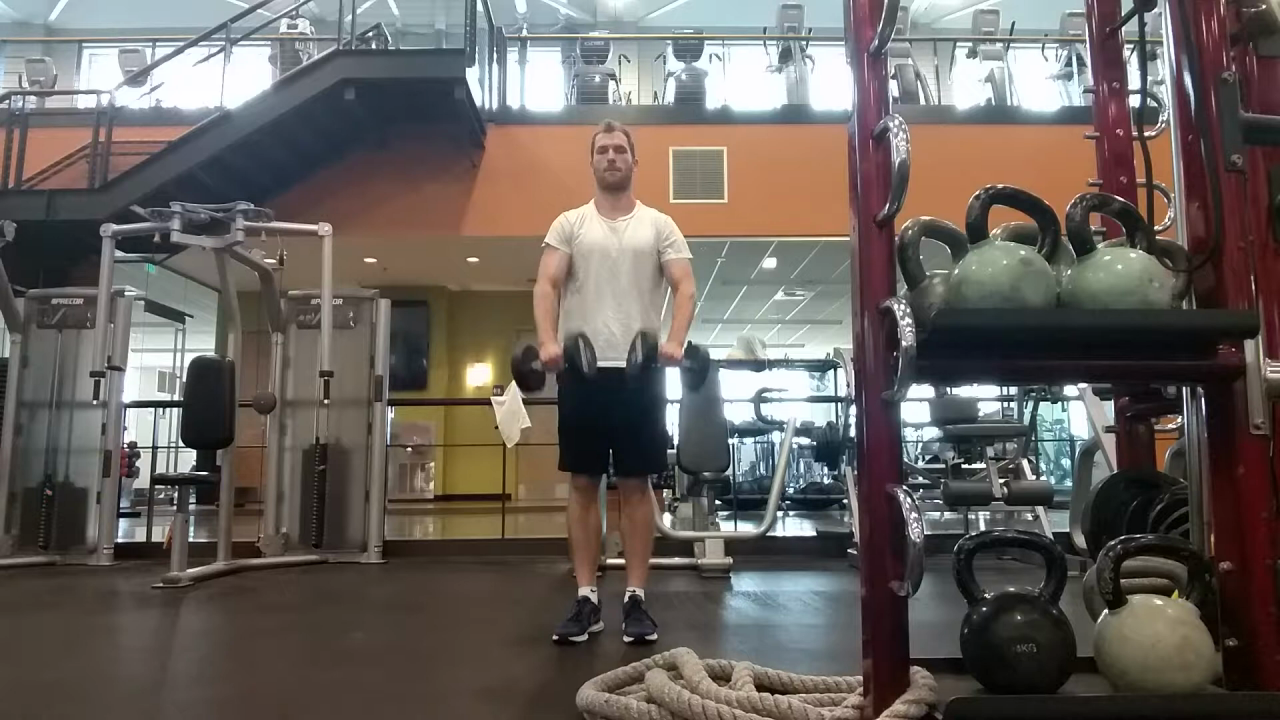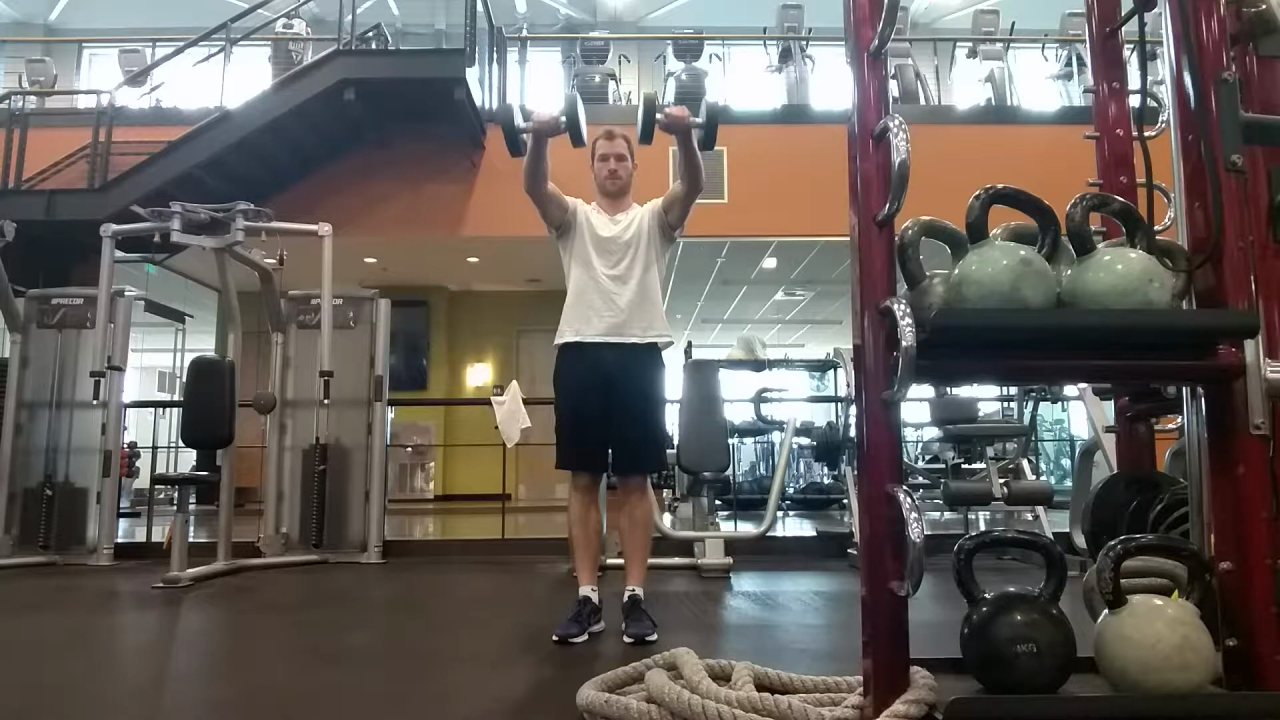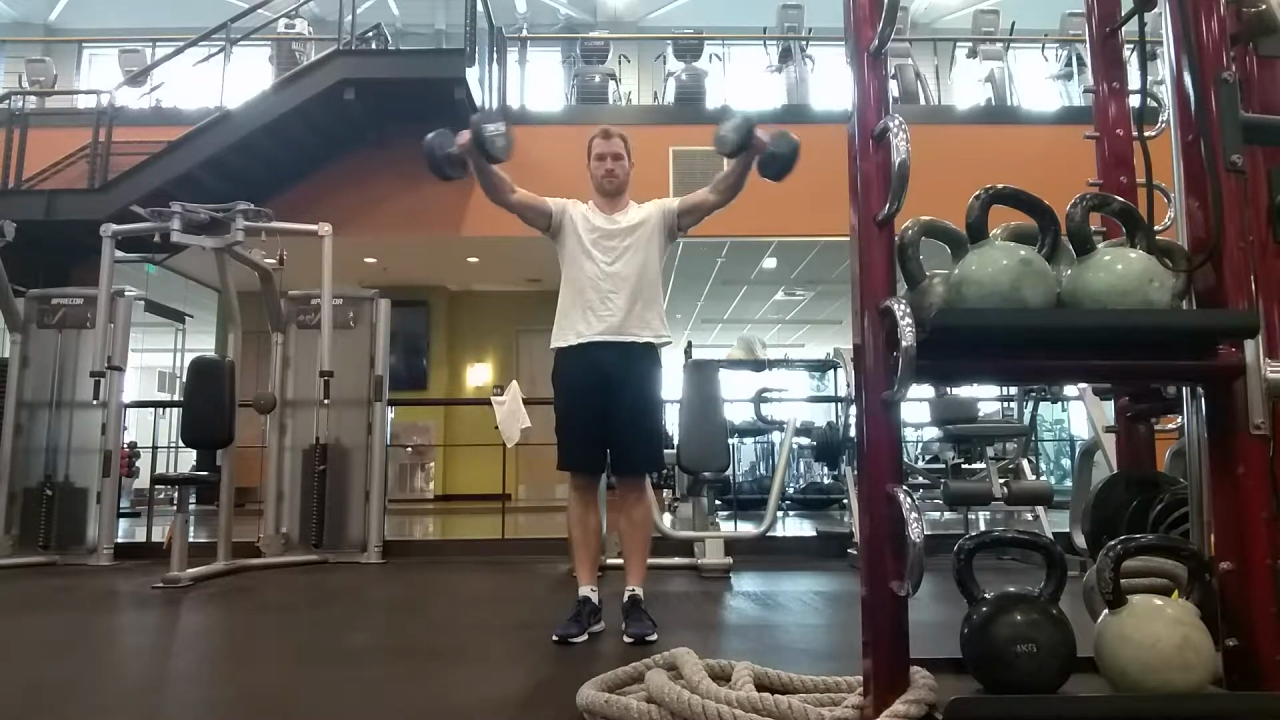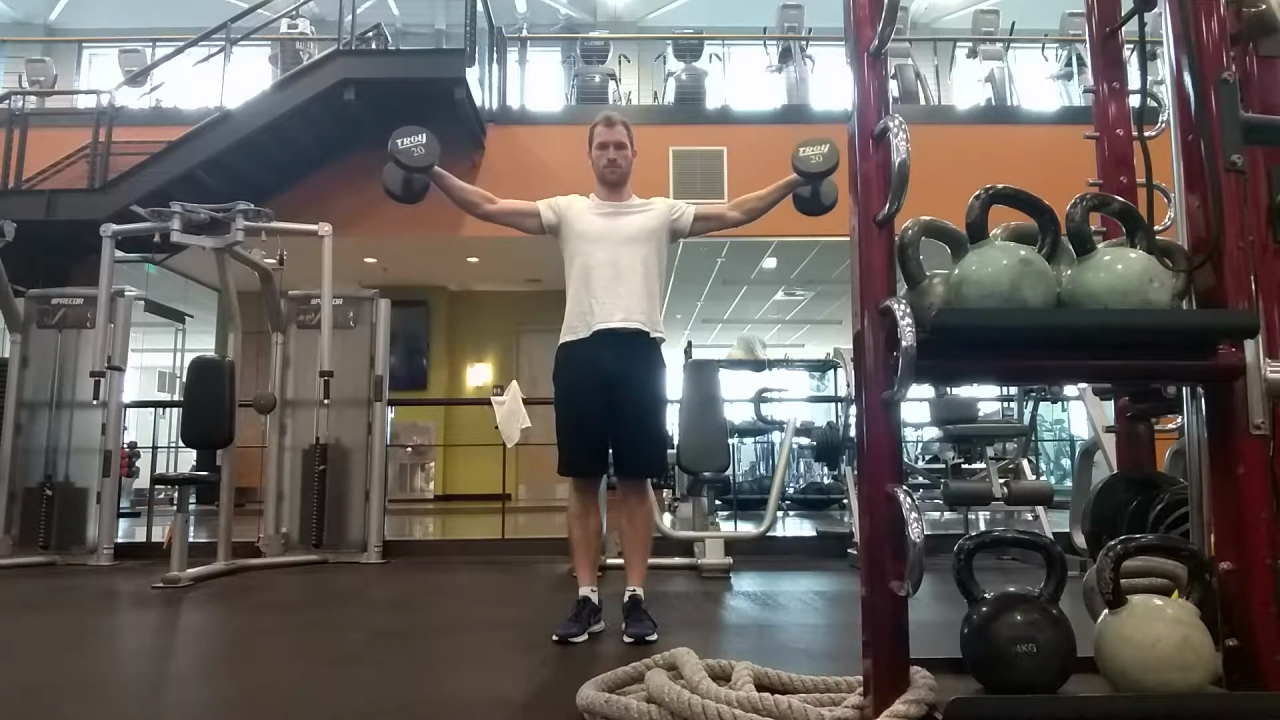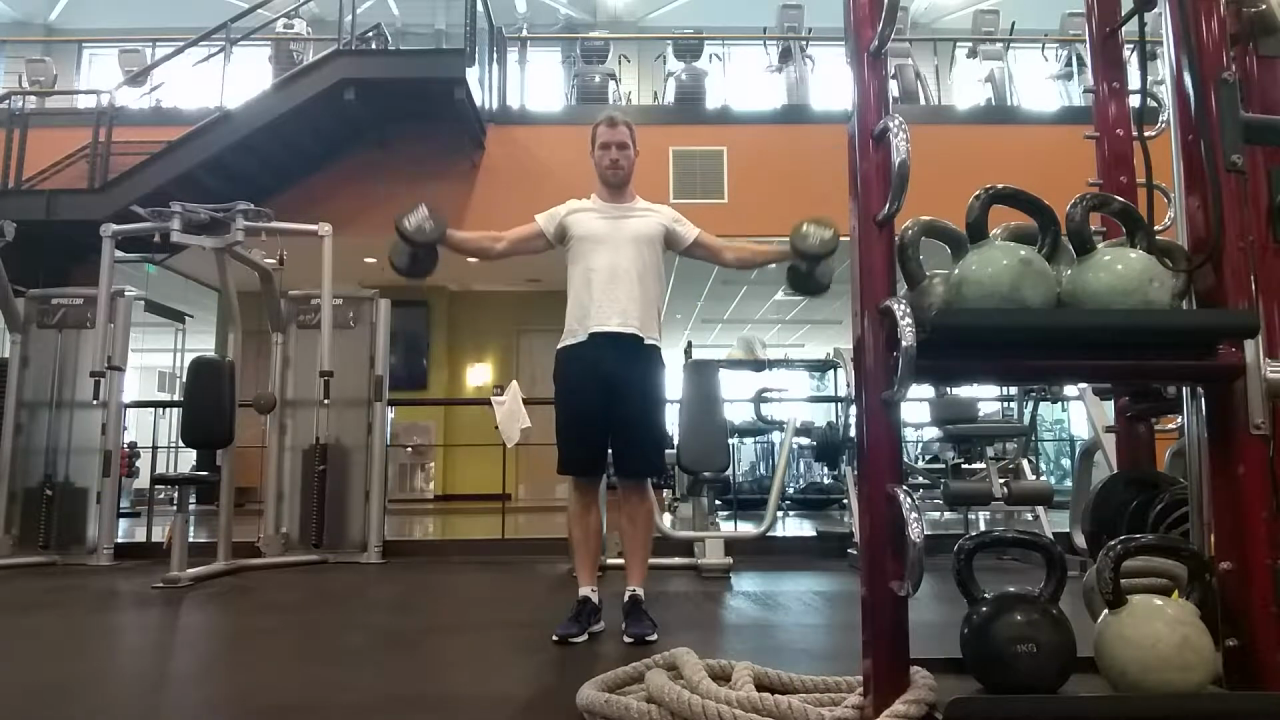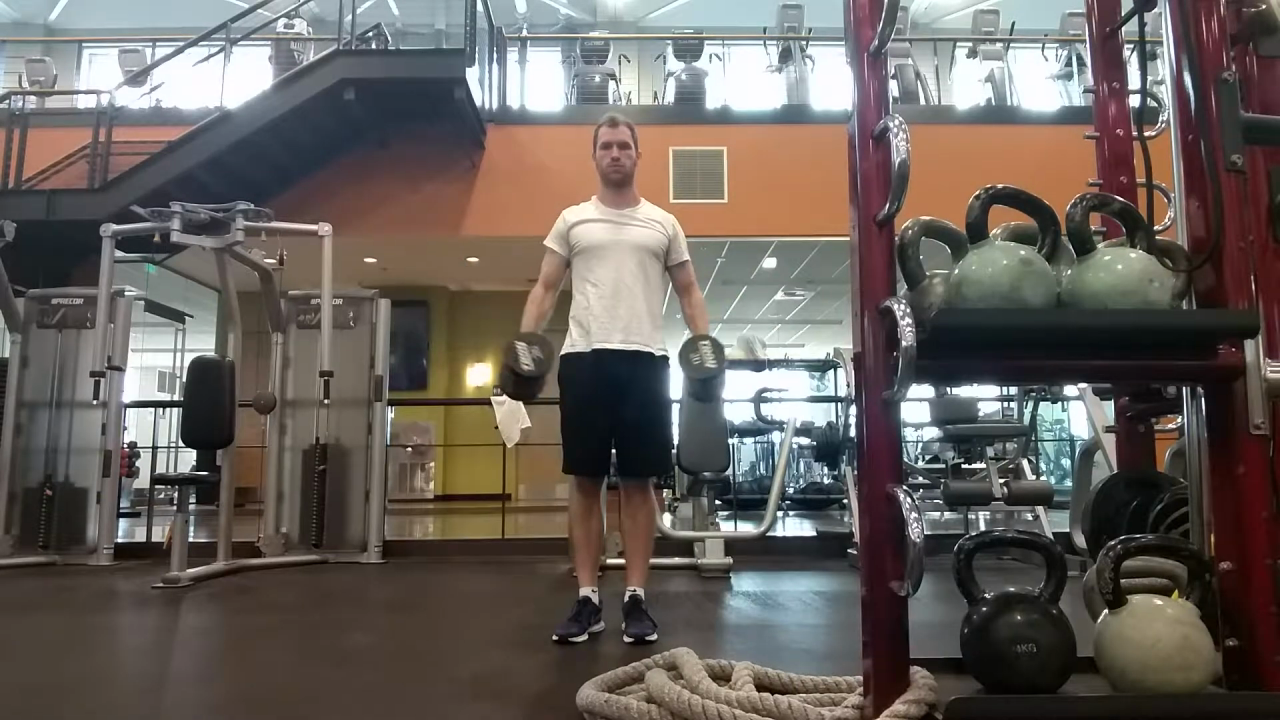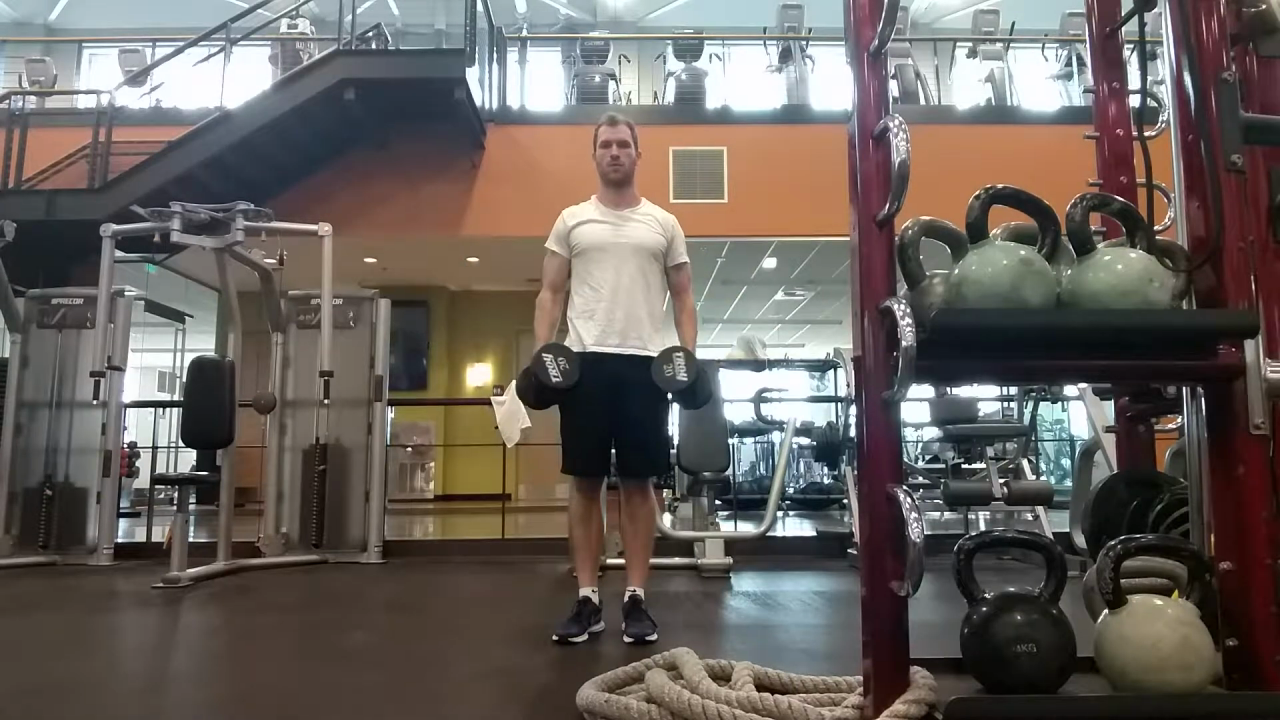
dt=0.7s
person 1, frame 1
left shoulder: (659, 224)
right shoulder: (570, 223)
left elbow: (684, 284)
right elbow: (547, 283)
left wrist: (677, 335)
right wrist: (548, 337)
left hip: (640, 370)
right hip: (581, 369)
left knee: (636, 484)
right knee: (583, 483)
left ankle: (635, 599)
right ankle: (586, 599)
person 1, frame 2
left shoulder: (655, 217)
right shoulder: (572, 216)
left elbow: (692, 185)
right elbow: (534, 186)
left wrist: (683, 137)
right wrist: (540, 139)
left hip: (638, 354)
right hip: (581, 353)
left knee: (635, 480)
right knee: (583, 480)
left ankle: (634, 596)
right ankle: (587, 597)
person 1, frame 3
left shoulder: (657, 216)
right shoulder: (566, 215)
left elbow: (716, 194)
right elbow: (507, 195)
left wrist: (747, 154)
right wrist: (477, 157)
left hip: (636, 354)
right hip: (578, 354)
left knee: (633, 479)
right knee: (583, 479)
left ankle: (634, 597)
right ankle: (587, 598)
person 1, frame 4
left shoulder: (662, 212)
right shoulder: (566, 210)
left elbow: (735, 212)
right elbow: (489, 206)
left wrist: (794, 181)
right wrist: (434, 174)
left hip: (638, 352)
right hip: (580, 352)
left knee: (635, 481)
right knee: (583, 482)
left ankle: (635, 598)
right ankle: (586, 599)
person 1, frame 5
left shoulder: (661, 217)
right shoulder: (569, 214)
left elbow: (724, 251)
right elbow: (502, 243)
left wrist: (789, 252)
right wrist: (441, 237)
left hip: (639, 354)
right hip: (581, 352)
left knee: (636, 480)
right knee: (584, 481)
left ankle: (635, 599)
right ankle: (587, 598)
person 1, frame 6
left shoulder: (664, 223)
right shoulder: (572, 220)
left elbow: (689, 290)
right elbow: (545, 288)
left wrist: (705, 342)
right wrist: (524, 339)
left hip: (645, 361)
right hip: (585, 360)
left knee: (638, 482)
right knee: (586, 481)
left ankle: (635, 597)
right ankle: (588, 598)
person 1, frame 7
left shoulder: (664, 224)
right shoulder: (571, 220)
left elbow: (683, 295)
right elbow: (551, 292)
left wrist: (689, 352)
right wrist: (541, 352)
left hip: (642, 363)
right hip: (585, 362)
left knee: (638, 482)
right knee: (585, 482)
left ankle: (635, 599)
right ankle: (587, 599)
